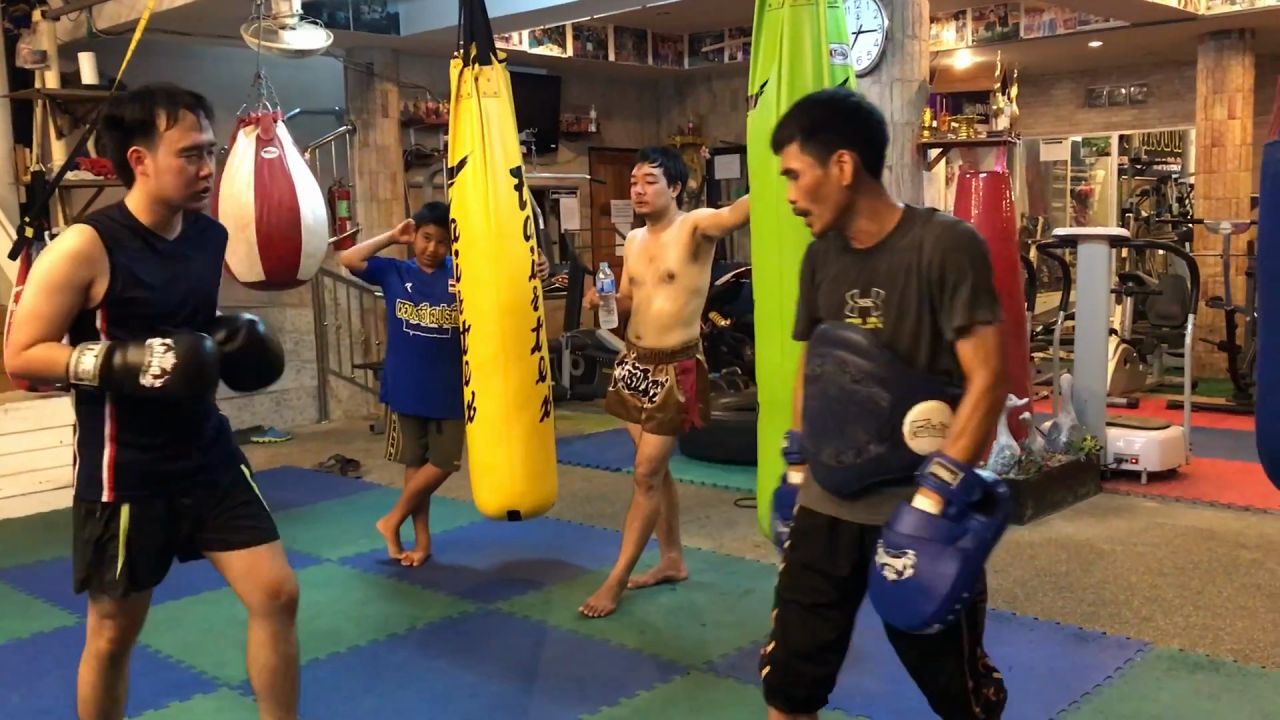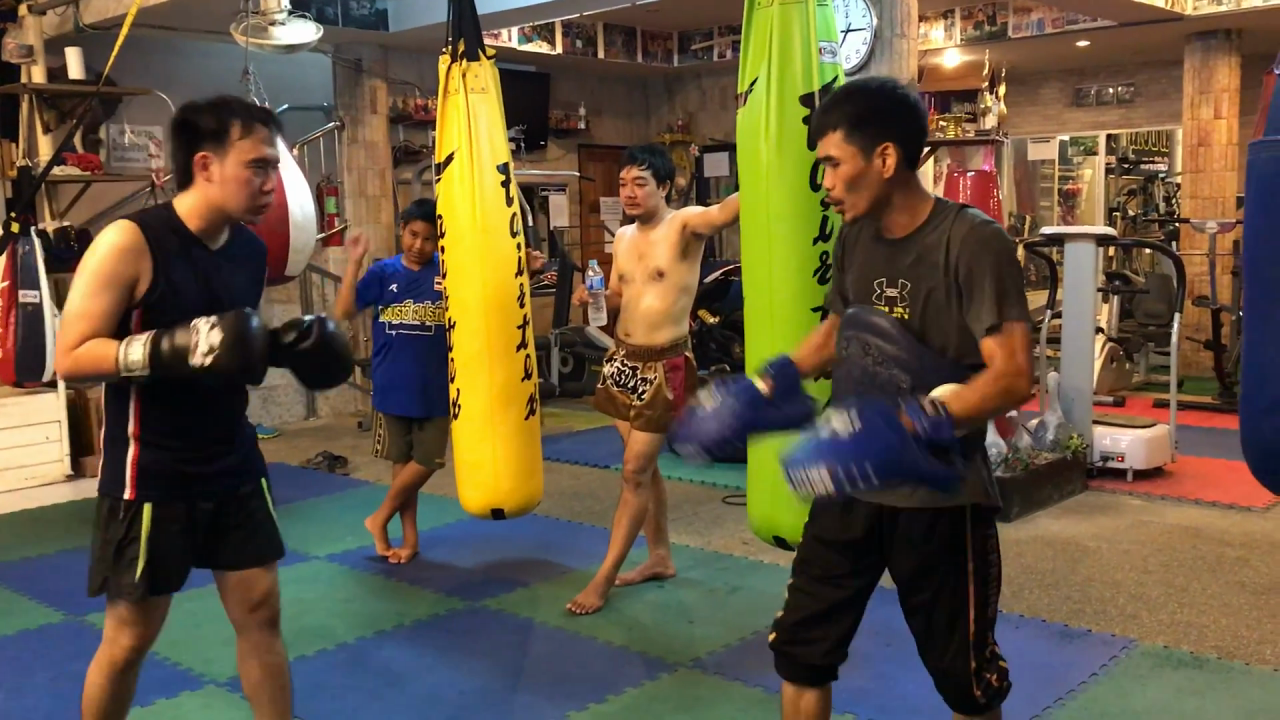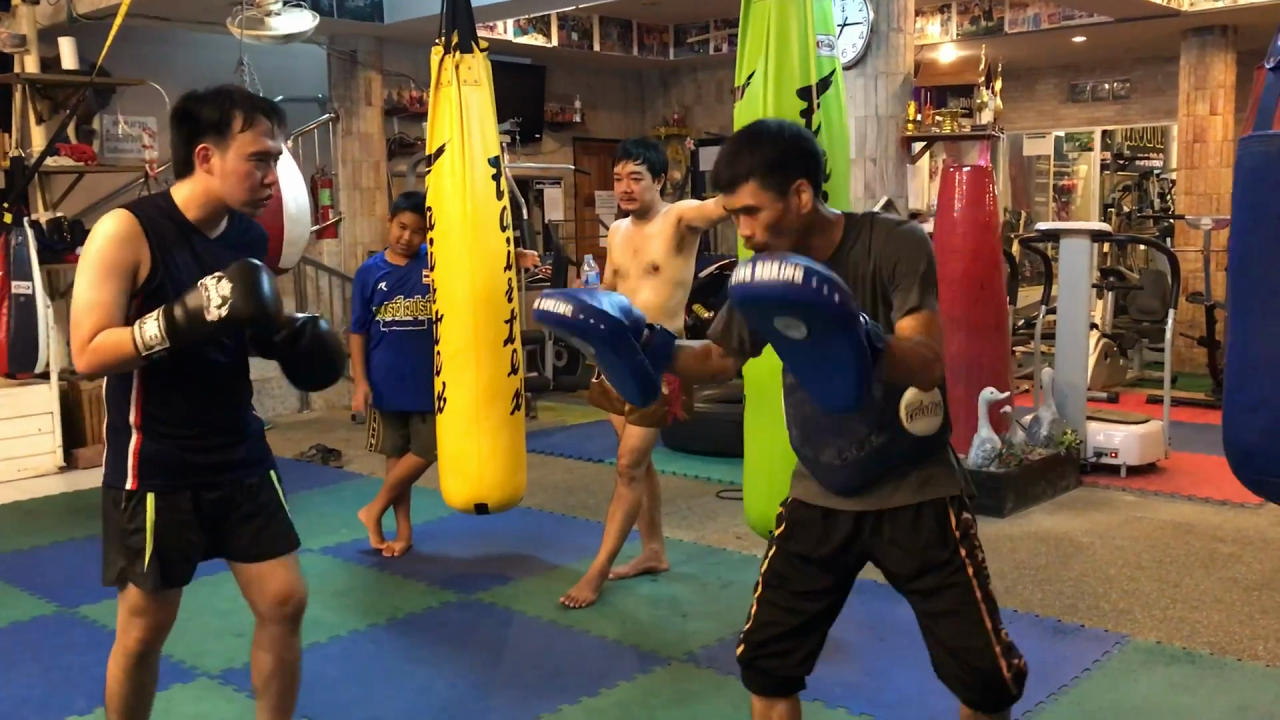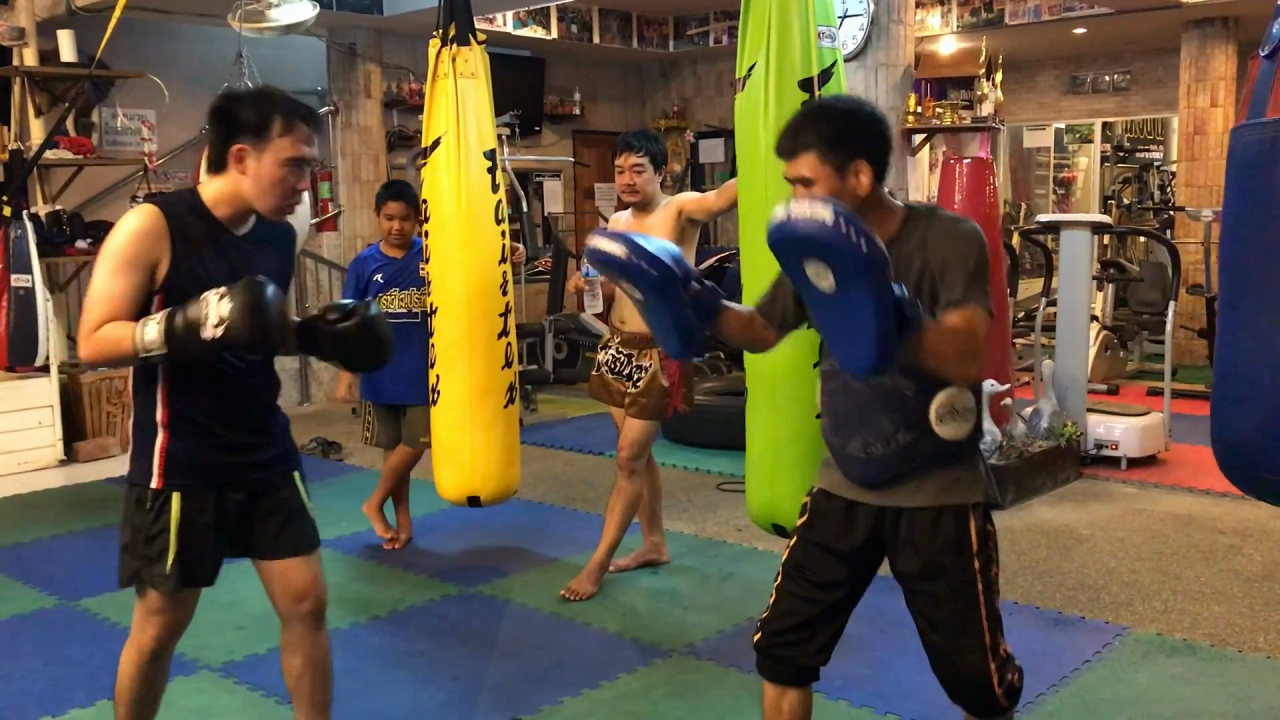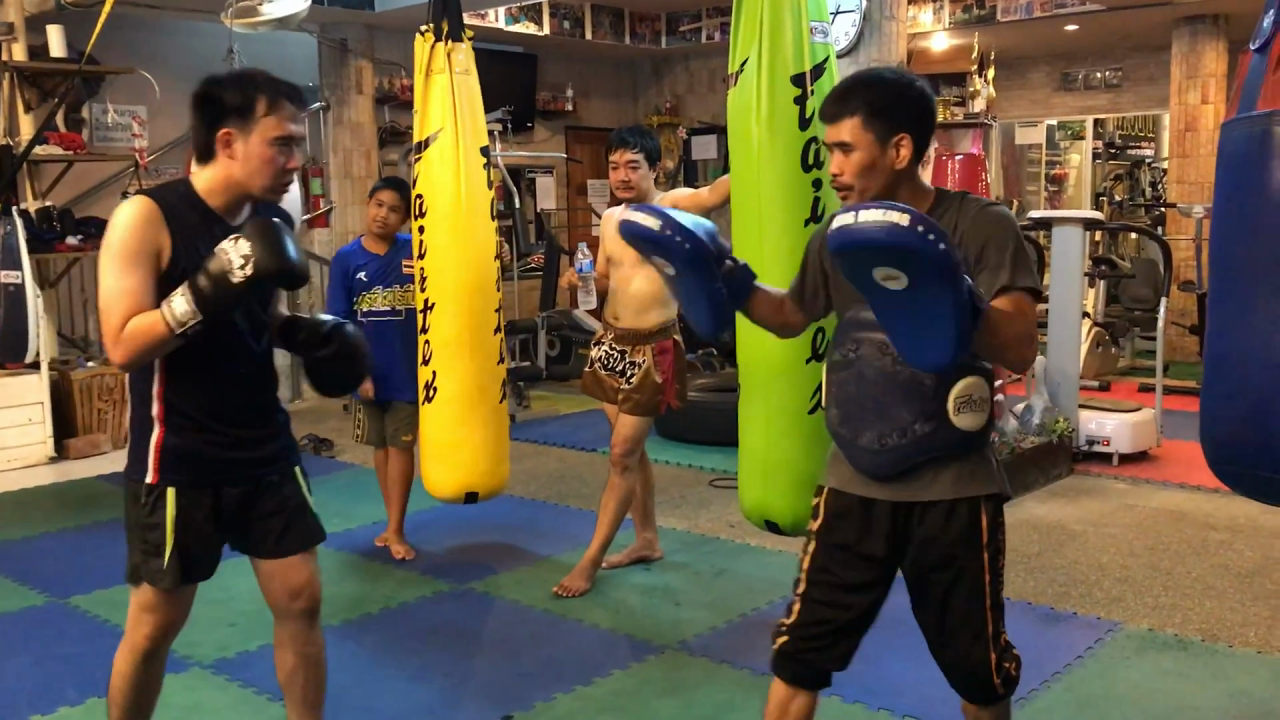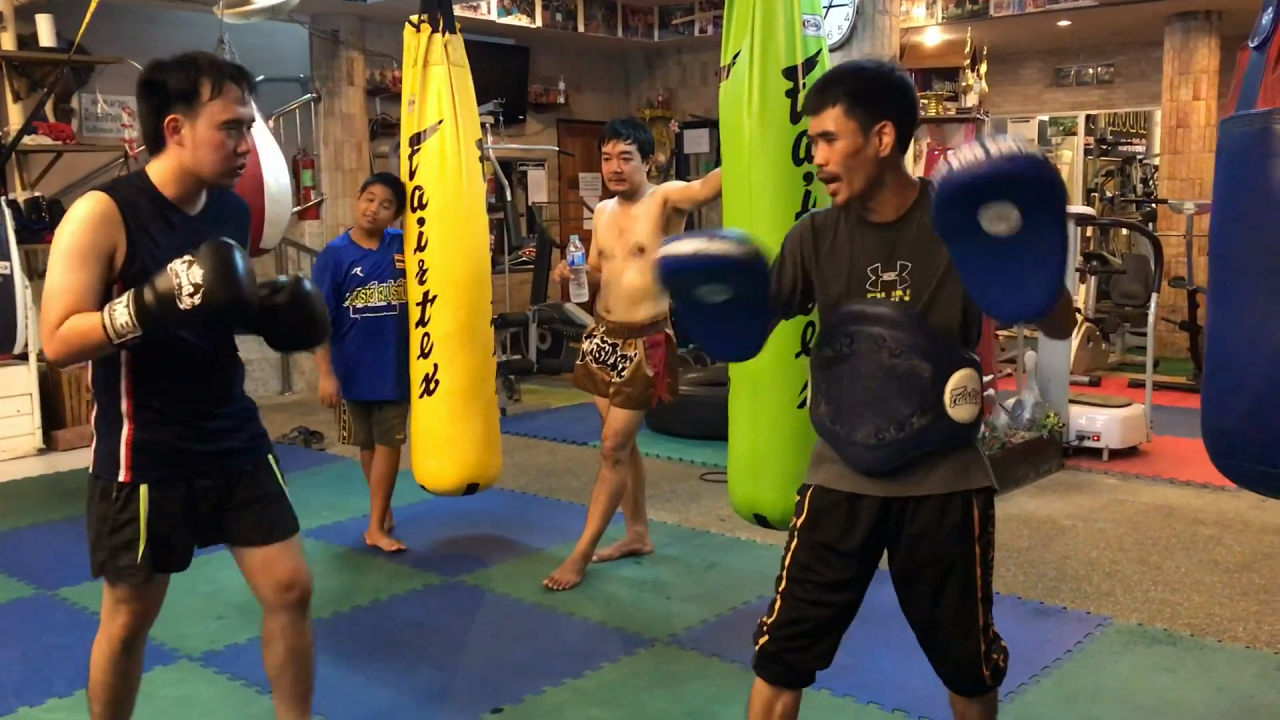
dt=0.4s
person 1, frame 1
left shoulder: (210, 235)
right shoulder: (86, 247)
left wrist: (230, 341)
right wrist: (124, 361)
left hip: (208, 457)
right hip: (125, 474)
left knee: (277, 595)
right knee: (112, 634)
person 1, frame 2
left shoulder: (250, 248)
right shoulder: (127, 243)
right elbow: (72, 358)
left wrist: (282, 347)
right wrist: (172, 347)
left hip: (231, 463)
right hip: (150, 475)
left knee: (260, 611)
right knee: (130, 637)
person 1, frame 3
left shoulder: (249, 235)
right shoulder: (126, 232)
right elbow: (89, 352)
left wrist: (283, 338)
right wrist: (187, 317)
left hip: (238, 456)
right hip: (155, 464)
left knee: (284, 602)
right knee: (145, 627)
person 1, frame 4
left shoulder: (278, 237)
right shoulder: (150, 227)
right elbow: (92, 344)
left wrist: (318, 334)
right wrist: (185, 324)
left hip: (264, 455)
right hip: (180, 464)
left knee: (305, 602)
right knee: (158, 626)
person 1, frame 5
left shoulder: (272, 222)
right shoulder: (145, 219)
right elbow: (123, 345)
left wrist: (304, 333)
right wrist: (211, 288)
left hip: (264, 450)
right hip: (177, 458)
left knee: (299, 602)
right knee: (155, 622)
person 1, frame 6
left shoulder: (232, 210)
right shoulder: (103, 214)
right elbow: (58, 338)
left wrist: (270, 309)
right wrist: (156, 301)
left hip: (234, 439)
right hip: (147, 454)
left knee: (289, 591)
right knee: (129, 616)
person 2, frame 1
left shoulder: (946, 245)
right shoulder: (820, 258)
left elbow: (986, 381)
left wrist: (935, 500)
right wrist: (797, 469)
right hip: (828, 507)
person 2, frame 2
left shoulder: (973, 241)
right shoulder: (852, 239)
left elbow: (1012, 373)
left wrist: (914, 426)
right wrist: (766, 384)
left hip: (940, 494)
right hip: (849, 486)
right knee: (802, 648)
person 2, frame 3
left shoulder: (896, 245)
right shoulder: (764, 273)
left elbow: (927, 363)
right elbow: (721, 357)
left wrist: (854, 333)
right wrist: (649, 344)
left hip: (917, 491)
right hip: (822, 495)
right knee: (767, 658)
person 2, frame 4
left shoulder: (954, 239)
left elbow: (970, 360)
right elbow: (762, 329)
left hip: (943, 492)
right hip: (846, 488)
right knee: (783, 647)
person 2, frame 5
left shoulder: (982, 229)
right shoulder: (834, 236)
left elbow: (1019, 349)
right elbow: (793, 316)
left wrist: (944, 295)
right wrist: (732, 279)
left hip: (956, 486)
right hip: (858, 481)
right knee: (804, 647)
person 2, frame 6
right shoulder: (817, 233)
left elbow: (1061, 321)
left hip: (945, 480)
right hip: (842, 477)
left knee: (968, 661)
right knee: (782, 651)
person 3, frame 1
left shoulder: (696, 226)
right shoulder: (633, 239)
left elbow: (737, 212)
right wrist: (603, 299)
left hip: (675, 370)
right hip: (634, 363)
left knee: (646, 474)
right knee: (655, 467)
left ankle: (617, 579)
right ankle: (672, 559)
person 3, frame 2
left shoulder: (686, 224)
right shoulder: (623, 236)
left elbow: (726, 211)
right wrist: (593, 296)
left hip: (664, 365)
right hip: (623, 360)
left knee: (634, 471)
right knee: (643, 464)
left ankle: (604, 576)
right ankle: (660, 557)
person 3, frame 3
left shoulder: (681, 218)
right shoulder: (617, 230)
left elbow: (720, 207)
left knee: (629, 465)
right knee: (636, 459)
left ankle: (597, 570)
right ankle: (653, 551)
person 3, frame 4
left shoulder: (681, 210)
right shoulder: (616, 222)
left elbow: (723, 197)
right wrist: (587, 283)
left hip: (659, 353)
right hip: (617, 348)
left knee: (629, 458)
right knee: (638, 451)
left ankle: (598, 563)
right ankle: (654, 544)
person 3, frame 5
left shoulder: (674, 206)
right shoulder: (609, 219)
left elbow: (716, 192)
right wrist: (580, 280)
left hip: (652, 349)
right hip: (610, 344)
left knee: (621, 454)
right knee: (630, 448)
left ankle: (591, 559)
right ankle: (647, 540)
person 3, frame 6
left shoulder: (667, 199)
right shoulder: (602, 211)
left elbow: (709, 186)
right wrist: (572, 272)
left hip: (644, 343)
right hip: (602, 337)
left knee: (613, 448)
right knee: (621, 441)
left ankle: (581, 553)
right ankle: (637, 533)
person 4, frame 1
right shoulder: (394, 272)
right elbow: (348, 259)
left wrist: (534, 269)
right wrist: (392, 237)
left hip: (449, 390)
right hip: (405, 389)
left knee: (442, 464)
right knee: (415, 464)
left ankle: (393, 520)
right ankle: (422, 539)
person 4, frame 2
right shoulder: (383, 272)
right elbow: (343, 312)
left wrist: (526, 262)
right wrist: (354, 263)
left hip: (434, 388)
right hip: (391, 387)
left knee: (425, 462)
right knee: (402, 461)
left ankle: (379, 519)
right ankle: (408, 536)
person 4, frame 3
right shoulder: (369, 272)
right elbow: (358, 331)
left wrist: (515, 257)
right wrist: (360, 383)
left hip: (427, 381)
right hip: (386, 383)
left knee: (424, 452)
right knee: (396, 454)
left ankle: (375, 510)
right ankle: (403, 529)
person 4, frame 4
right shoulder: (363, 264)
left wrist: (508, 250)
right wrist: (345, 372)
left hip: (421, 372)
right hip: (379, 374)
left knee: (414, 444)
right knee: (392, 446)
left ankle: (376, 503)
right ankle: (402, 521)
person 4, frame 5
left shoulder: (417, 250)
right shoulder: (347, 259)
right elbow: (338, 322)
left hip: (409, 371)
right hip: (371, 372)
left knee: (401, 445)
right knee: (382, 445)
left ankle: (395, 530)
right ankle: (393, 521)
person 4, frame 6
left shoulder: (404, 246)
right shoulder: (336, 253)
right wrist: (325, 372)
left hip: (395, 367)
right hip: (354, 369)
left knee: (388, 443)
right knee: (366, 444)
left ankle: (377, 526)
right ankle: (384, 511)
